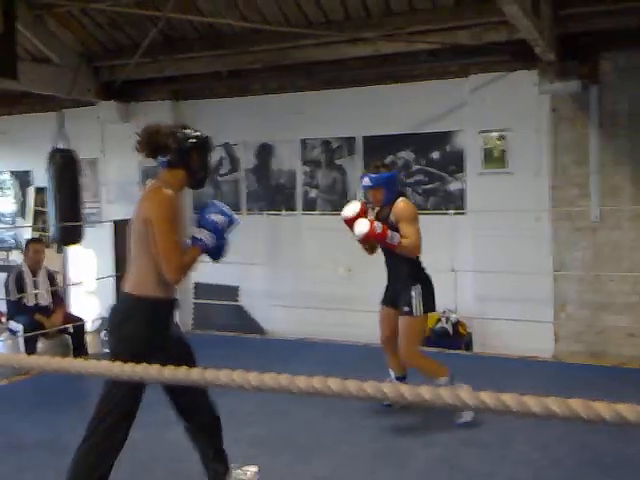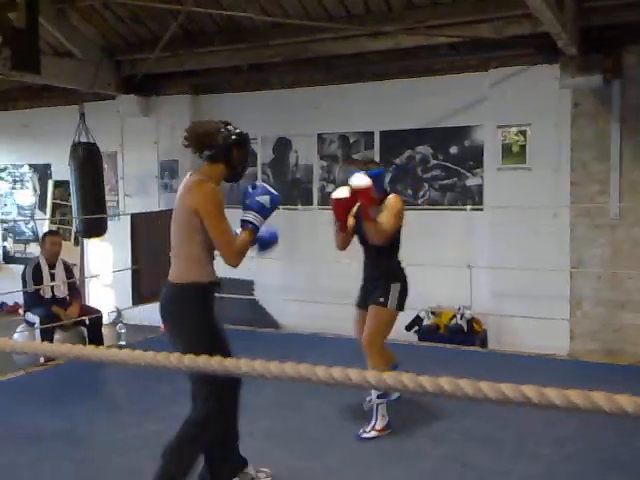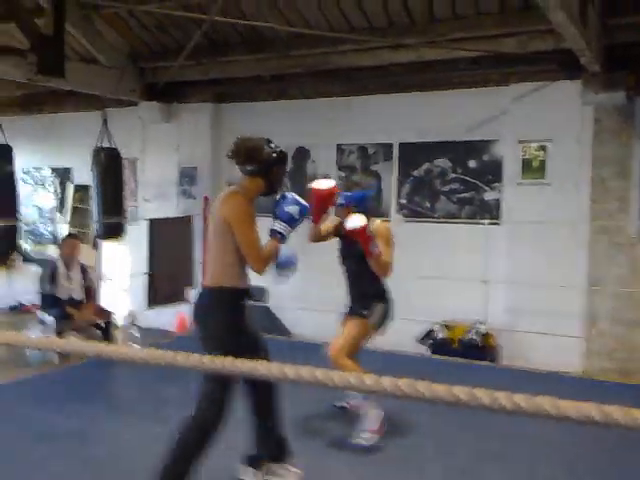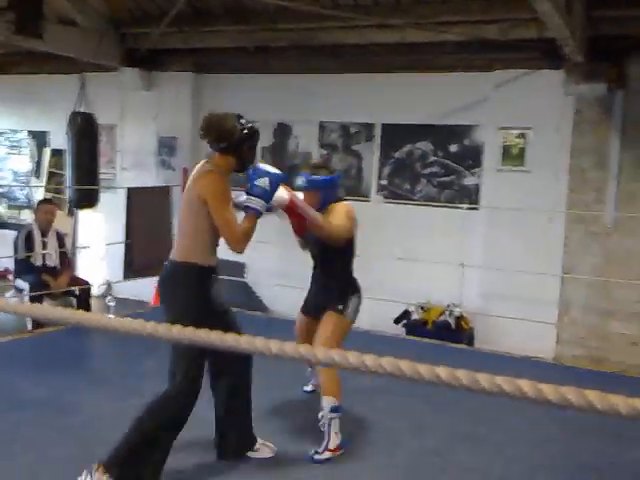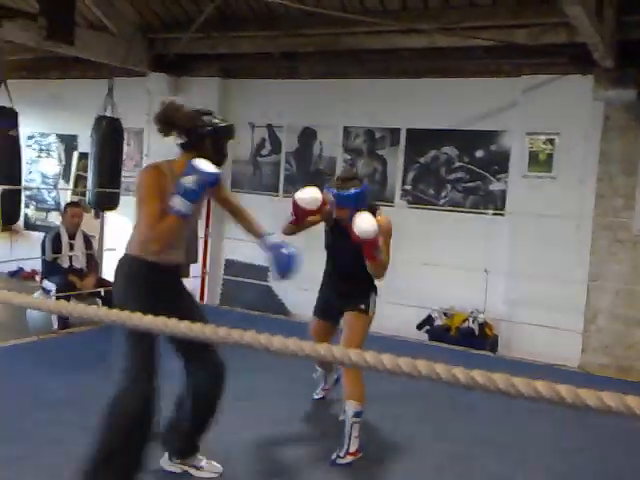
dt=0.3s
person 1, frame 1
left shoulder: (167, 195)
right shoulder: (161, 197)
right elbow: (173, 271)
left wrist: (204, 241)
right wrist: (206, 236)
left hip: (158, 316)
right hip: (139, 318)
left knee: (193, 399)
right knee: (114, 419)
person 1, frame 2
left shoulder: (195, 180)
right shoulder: (205, 189)
right elbow: (232, 254)
left wrist: (249, 236)
right wrist: (255, 217)
left hip: (189, 298)
right hip: (188, 302)
left knee: (224, 387)
right knee: (211, 403)
person 1, frame 3
left shoulder: (236, 196)
right shoulder: (237, 201)
right elbow: (257, 262)
left wrist: (275, 255)
right wrist: (282, 226)
left hip: (227, 305)
right hip: (220, 307)
left knee: (262, 380)
right knee: (212, 406)
person 1, frame 4
left shoulder: (210, 170)
right shoulder: (214, 179)
right elbow: (238, 242)
right wrist: (258, 199)
left hip: (195, 284)
right hip: (186, 284)
left knee: (235, 358)
right knee: (184, 386)
left ankle: (237, 440)
person 1, frame 5
left shoulder: (202, 173)
right shoulder: (153, 175)
left elbow: (236, 209)
right elbow: (154, 241)
left wrist: (269, 242)
right wrist: (187, 197)
left hip: (170, 281)
right hip: (139, 278)
left knee: (208, 367)
right knee: (141, 381)
person 2, frame 1
left shoulder: (402, 207)
right shoulder: (379, 210)
left elbow: (413, 249)
right elbow: (370, 249)
left wrist: (381, 234)
right wrist: (361, 229)
left hip: (413, 286)
right hip: (395, 285)
left knee: (409, 355)
right knee: (388, 344)
person 2, frame 2
left shoulder: (392, 202)
right shoulder: (357, 208)
left elbow: (378, 238)
right elbow: (341, 245)
left wrist: (368, 205)
right wrist: (340, 215)
left hip: (390, 283)
right hip: (370, 281)
left knee: (370, 345)
right knee: (372, 345)
left ankle: (381, 415)
person 2, frame 3
left shoulder: (379, 228)
right shoulder: (341, 223)
left elbow: (384, 271)
right elbow: (315, 237)
left wrist: (365, 239)
right wrist: (319, 210)
left hip: (372, 303)
right hip: (358, 301)
left knee: (336, 354)
right knee: (344, 352)
left ankle: (371, 412)
right ankle: (357, 397)
person 2, frame 4
left shoulder: (341, 211)
right shoulder: (305, 209)
left elbow: (333, 234)
left wrist: (303, 213)
right wrist: (296, 217)
left hip: (343, 295)
right hip: (318, 290)
right knee: (301, 344)
left ankle: (333, 436)
right ankle: (320, 379)
person 2, frame 5
left shoulder: (380, 222)
right shoulder: (326, 208)
left elbow: (379, 273)
right elbow: (290, 230)
left wrist: (371, 245)
right wrist: (299, 216)
left hip: (359, 296)
right hip: (329, 292)
left ankle: (352, 439)
right ankle: (327, 378)
person 3, frame 1
left shoulder: (49, 274)
right shoulder: (15, 276)
left elbow: (58, 299)
right elbow: (15, 307)
left wrist: (58, 315)
right wrist: (41, 319)
left hip: (46, 314)
right hip: (23, 315)
left knee: (78, 323)
right knee: (29, 327)
person 3, frame 2
left shoulder: (65, 266)
right shoulder: (32, 268)
left elbow: (75, 291)
right elbow: (32, 299)
left wrist: (74, 307)
right wrist: (57, 311)
left hip: (63, 306)
right hip: (38, 309)
left knee: (95, 315)
right knee: (46, 320)
person 3, frame 3
left shoulder: (82, 268)
right shoulder: (50, 269)
left elbow: (90, 292)
right elbow: (48, 299)
left wrist: (89, 309)
right wrist: (72, 312)
left hip: (79, 308)
right hip: (55, 308)
left knee: (106, 317)
right knee: (60, 317)
person 3, frame 4
left shoulder: (58, 235)
right shoulder: (25, 235)
left elbow: (66, 260)
right elbow: (23, 265)
left wrist: (64, 277)
right wrist: (48, 279)
left hip: (54, 275)
right hip: (29, 275)
left knee: (84, 286)
right knee: (36, 285)
right ankle: (37, 328)
person 3, frame 5
left shoulder: (85, 237)
right shoulder: (52, 237)
left elbow: (93, 262)
right elbow: (50, 266)
left wrist: (91, 278)
right wrist: (74, 280)
left hip: (80, 276)
right hip: (55, 276)
left knee: (109, 287)
right knee: (62, 286)
right ankle: (63, 330)
